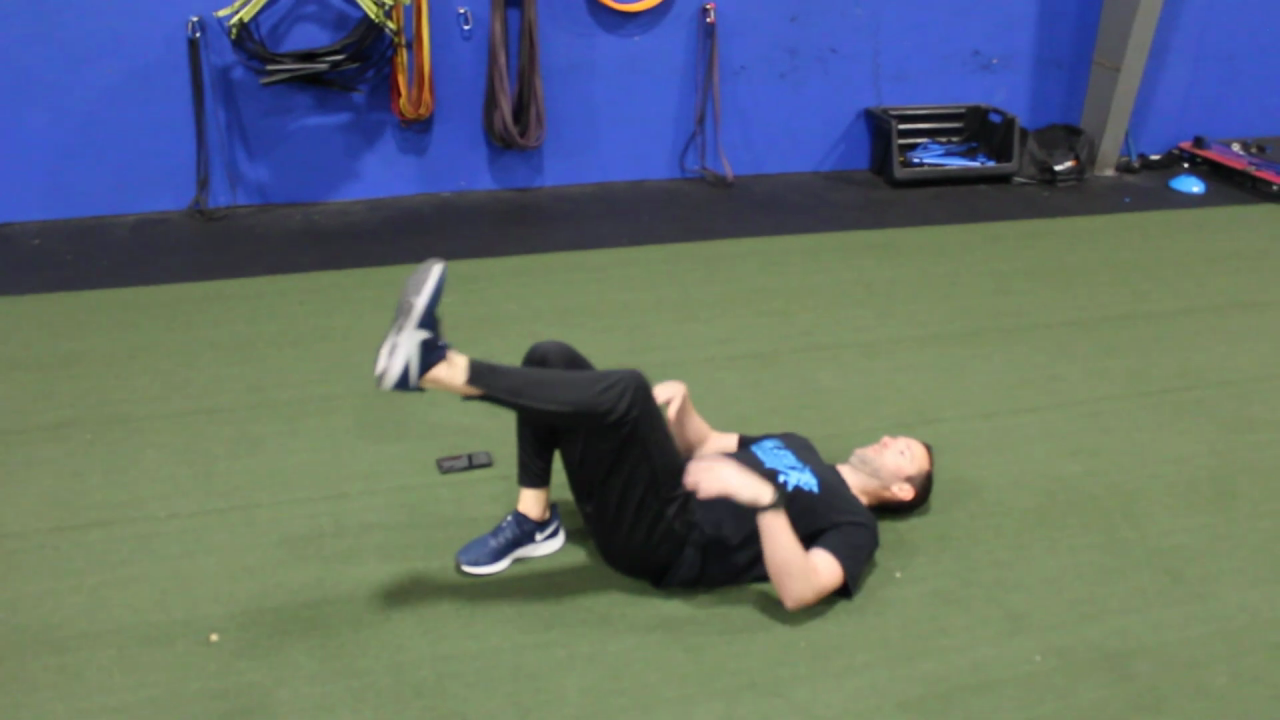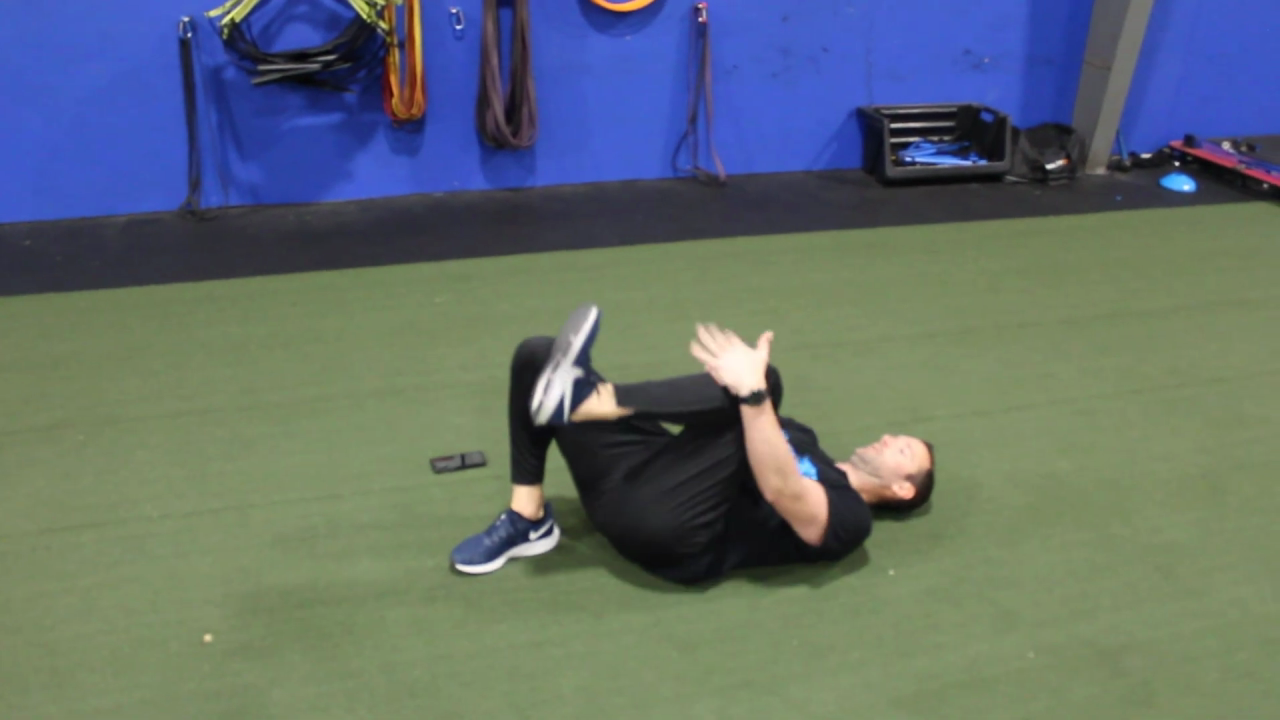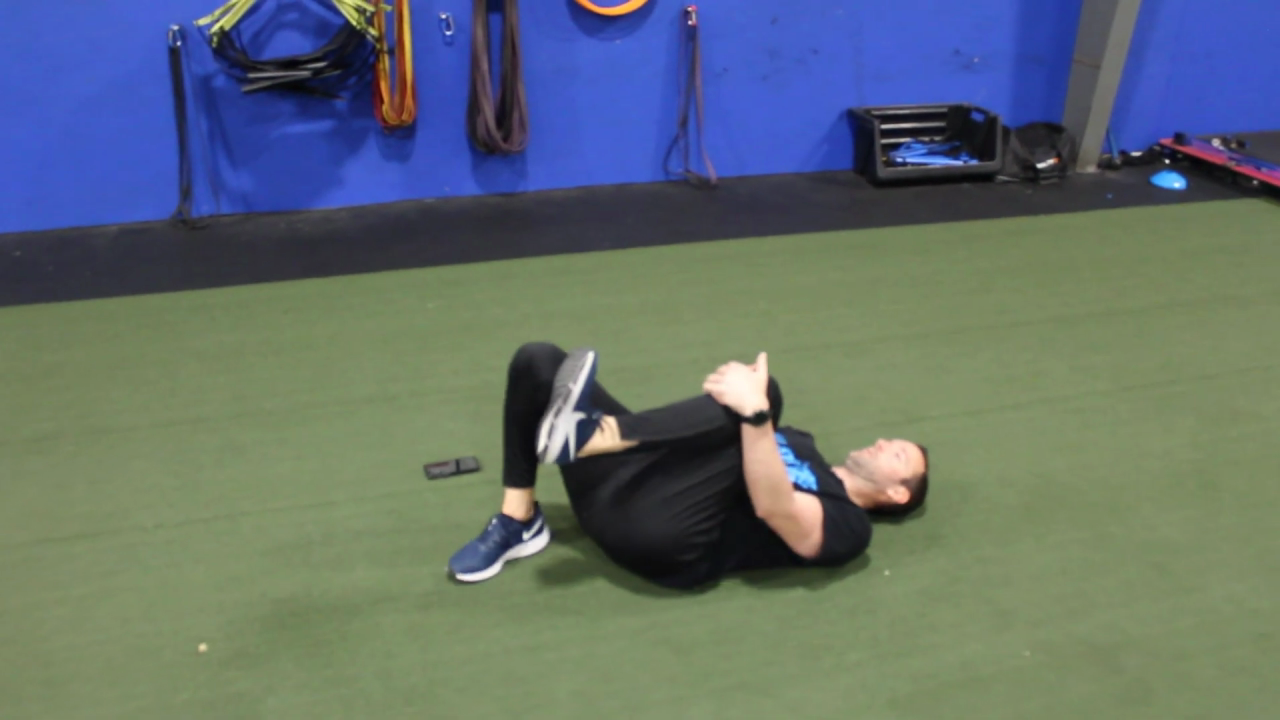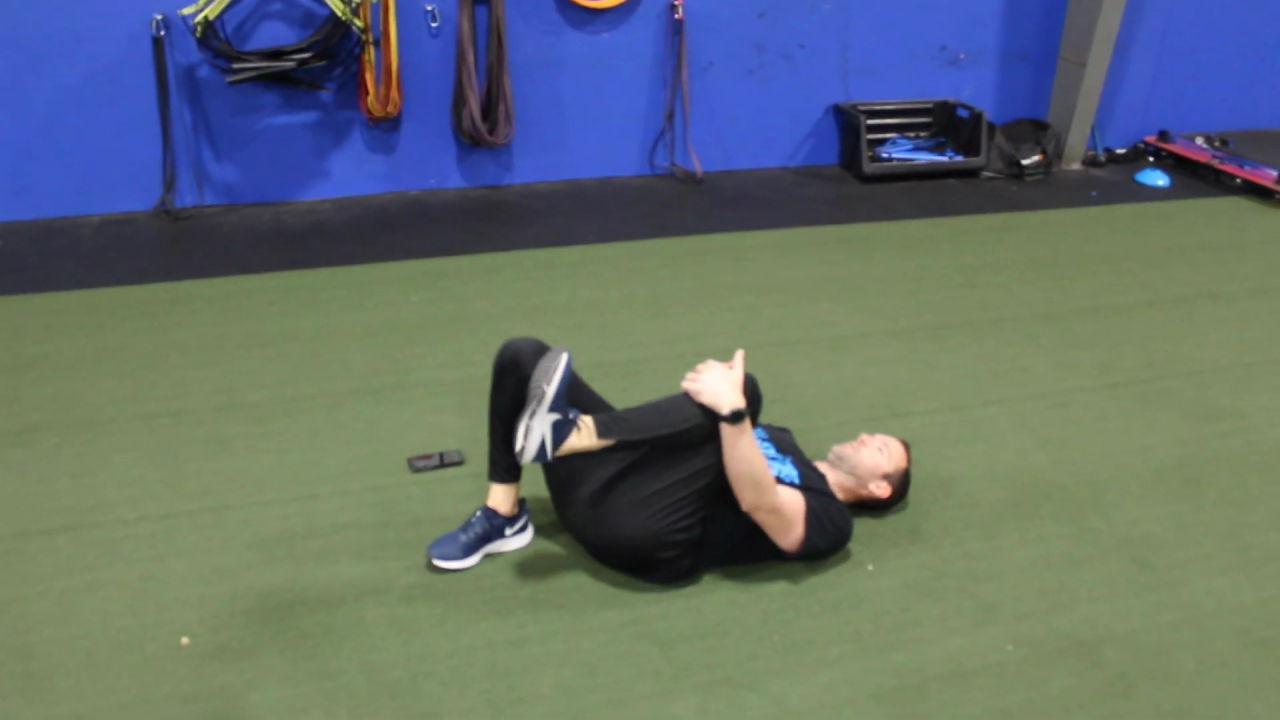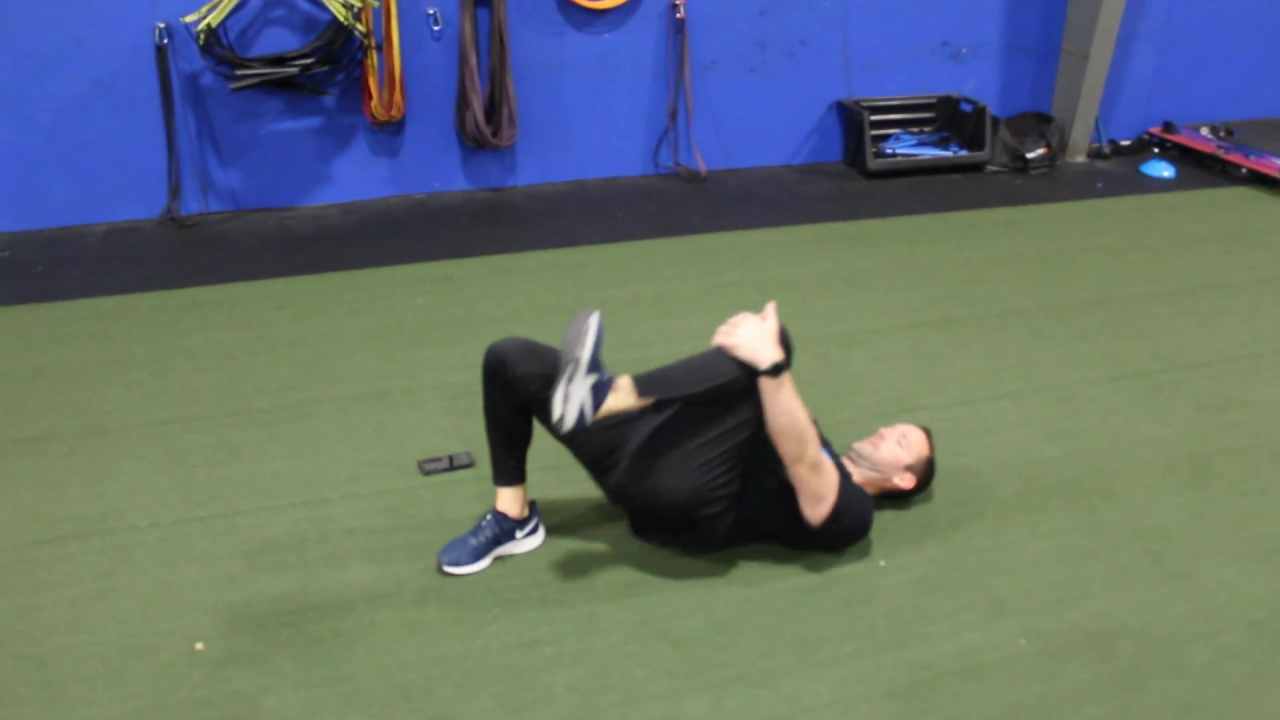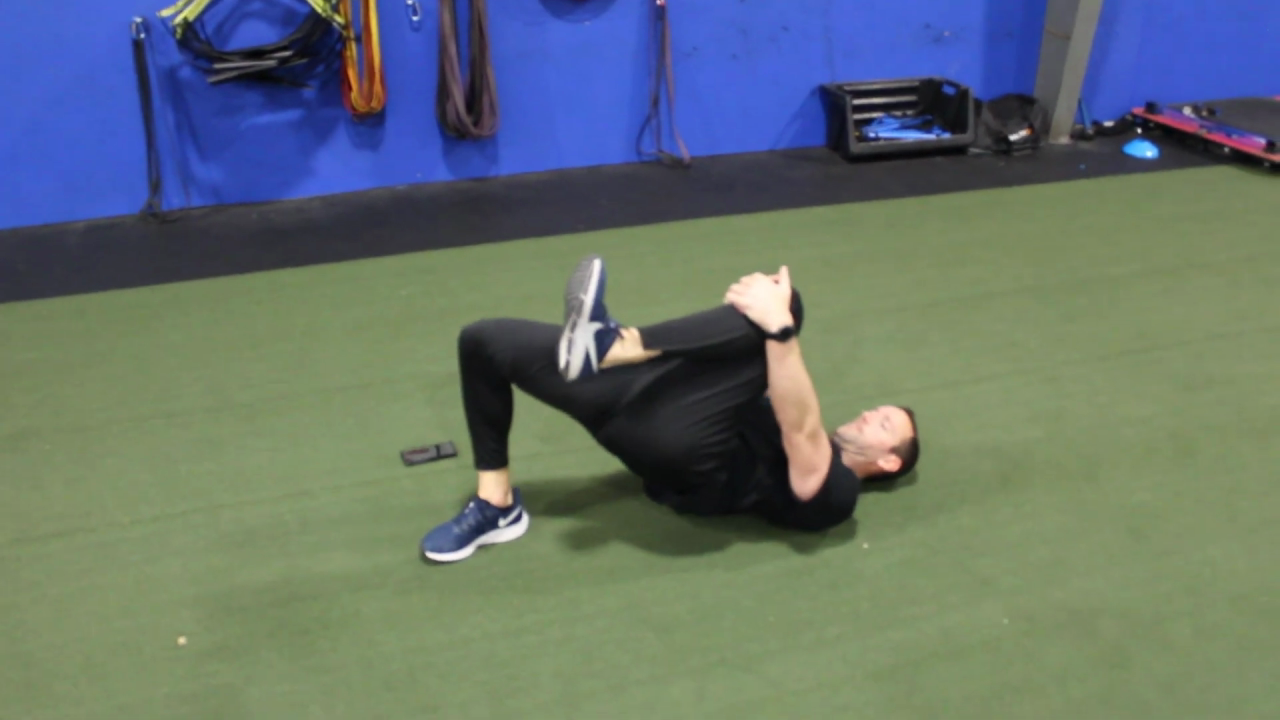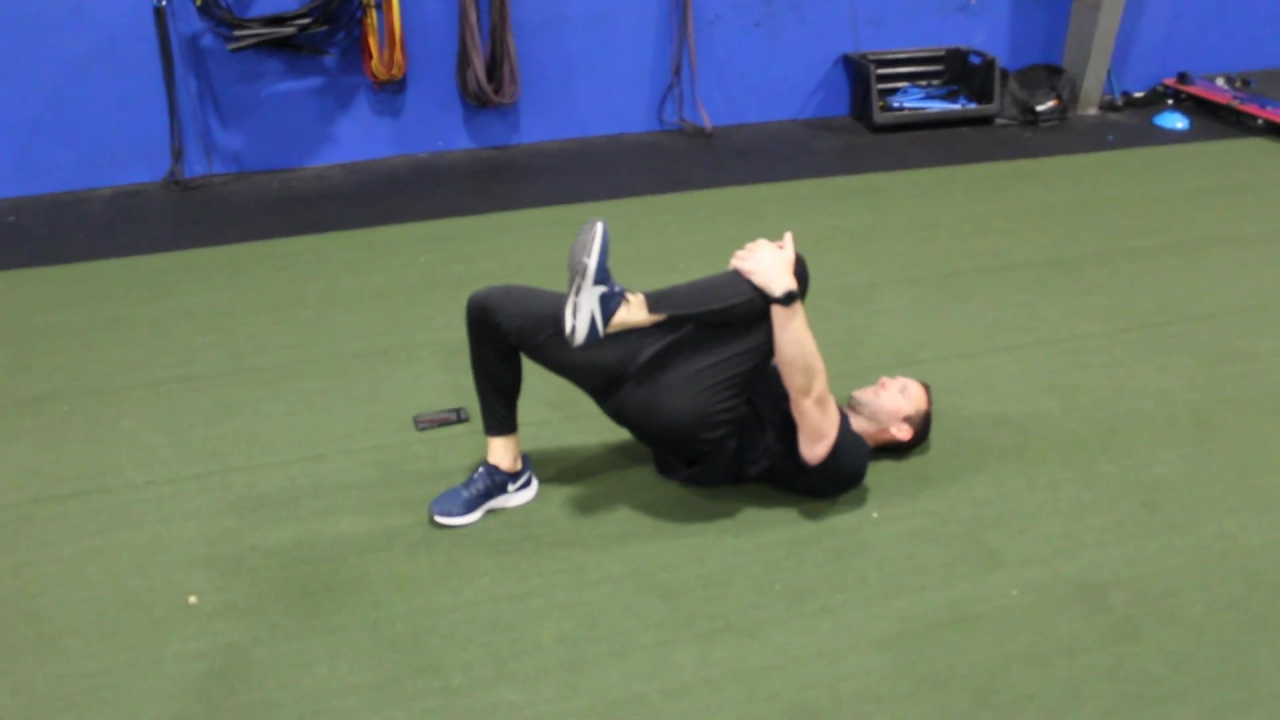
dt=0.5s
person 1, frame 1
left shoulder: (852, 529)
right shoulder: (798, 448)
left elbow: (799, 592)
right elbow: (704, 447)
left wrist: (761, 497)
right wrist: (678, 404)
left hip: (662, 543)
right hip: (668, 493)
left knee: (626, 393)
right knee: (551, 357)
left ankle: (434, 368)
right ankle: (534, 520)
person 1, frame 2
left shoulder: (849, 519)
right shoulder: (803, 442)
left elbow: (779, 489)
left wrist: (750, 390)
right wrist: (731, 372)
left hip: (669, 527)
right hip: (631, 483)
left knee: (760, 385)
right knee: (538, 353)
left ankle: (588, 400)
right ankle: (526, 520)
person 1, frame 3
left shoulder: (848, 526)
right shoulder: (799, 446)
left elbow: (773, 509)
left wrist: (755, 410)
right wrist: (735, 392)
left hip: (662, 532)
right hip: (628, 487)
left knee: (760, 403)
right knee: (538, 360)
left ankle: (591, 435)
right ankle: (516, 523)
person 1, frame 4
left shoulder: (829, 521)
right shoulder: (781, 444)
left elbow: (757, 502)
left wrist: (731, 408)
right wrist: (714, 391)
left hip: (644, 531)
right hip: (608, 480)
left knee: (741, 394)
right knee: (523, 356)
left ankle: (569, 434)
right ankle: (501, 518)
person 1, frame 5
left shoulder: (849, 510)
right shoulder: (815, 466)
left elbow: (801, 459)
left wrist: (767, 362)
right wrist: (740, 350)
left hip: (685, 491)
right hip: (648, 446)
left knee: (768, 352)
right knee: (508, 357)
left ankle: (599, 399)
right ankle: (512, 518)
person 1, frame 6
left shoulder: (834, 490)
right shoulder: (798, 443)
left elbow: (803, 430)
left wrist: (779, 327)
right wrist: (749, 309)
left hip: (683, 440)
right hip: (641, 400)
left knee: (779, 317)
right knee: (484, 340)
left ankle: (610, 347)
right ankle: (496, 506)
person 1, frame 7
left shoulder: (844, 456)
right shoulder: (815, 412)
left elbow: (808, 394)
left wrist: (783, 292)
right wrist: (751, 278)
left hip: (688, 408)
right hip: (650, 377)
left knee: (786, 277)
right knee: (492, 307)
left ankle: (615, 310)
right ankle: (505, 471)
